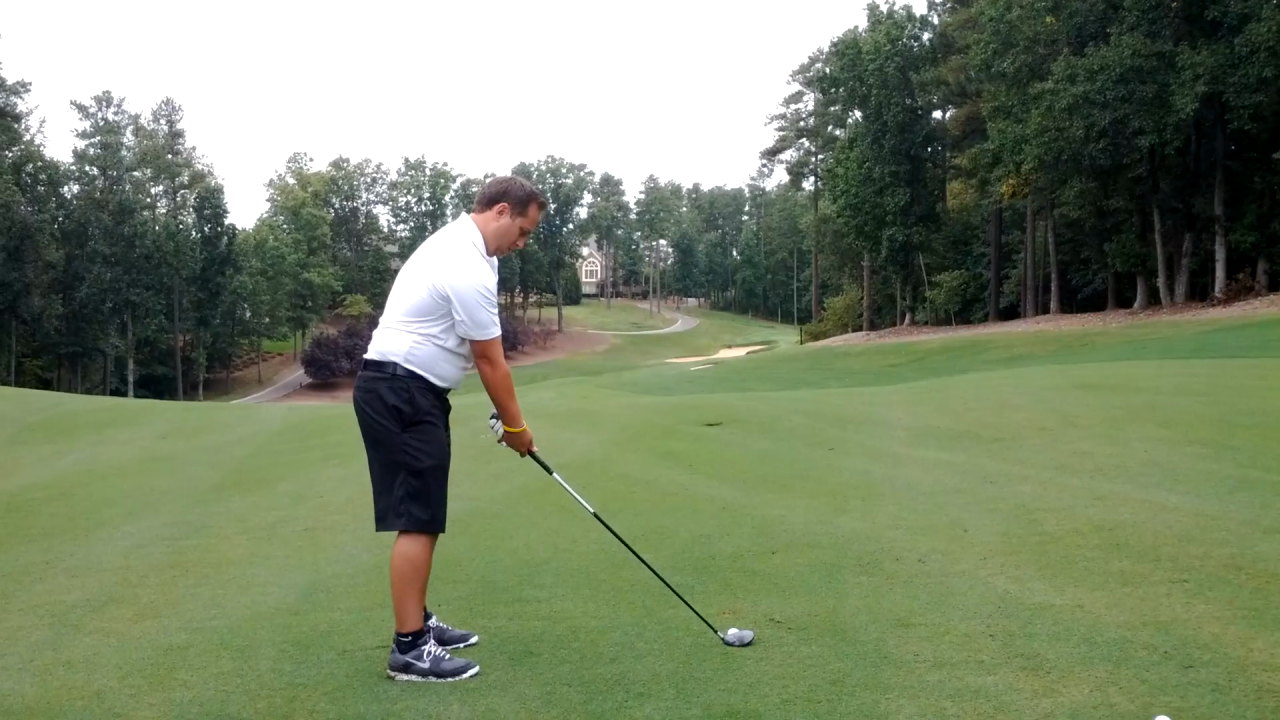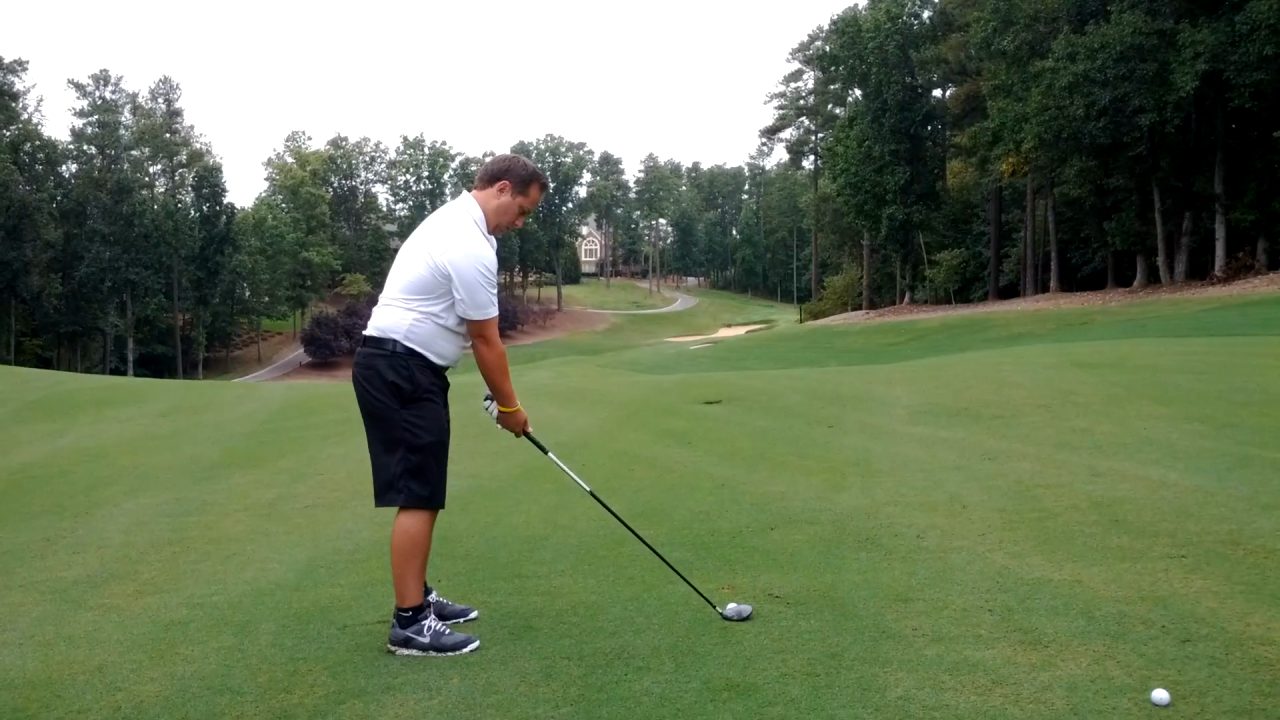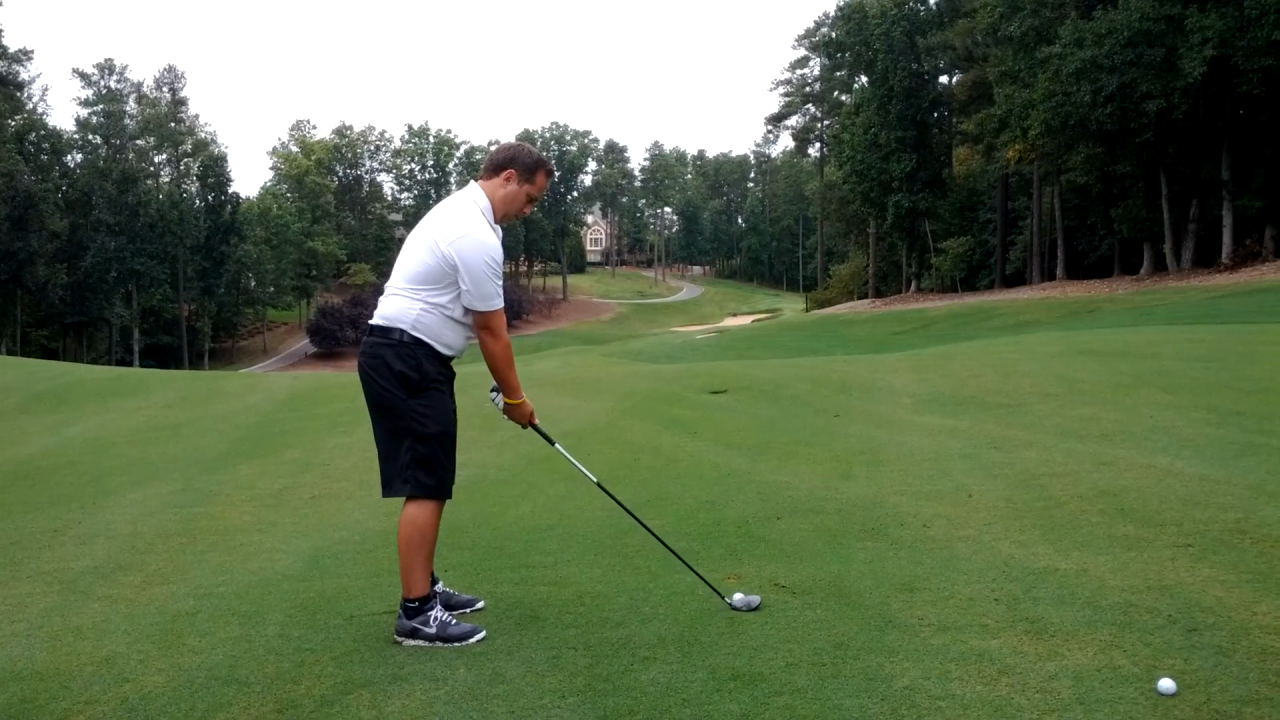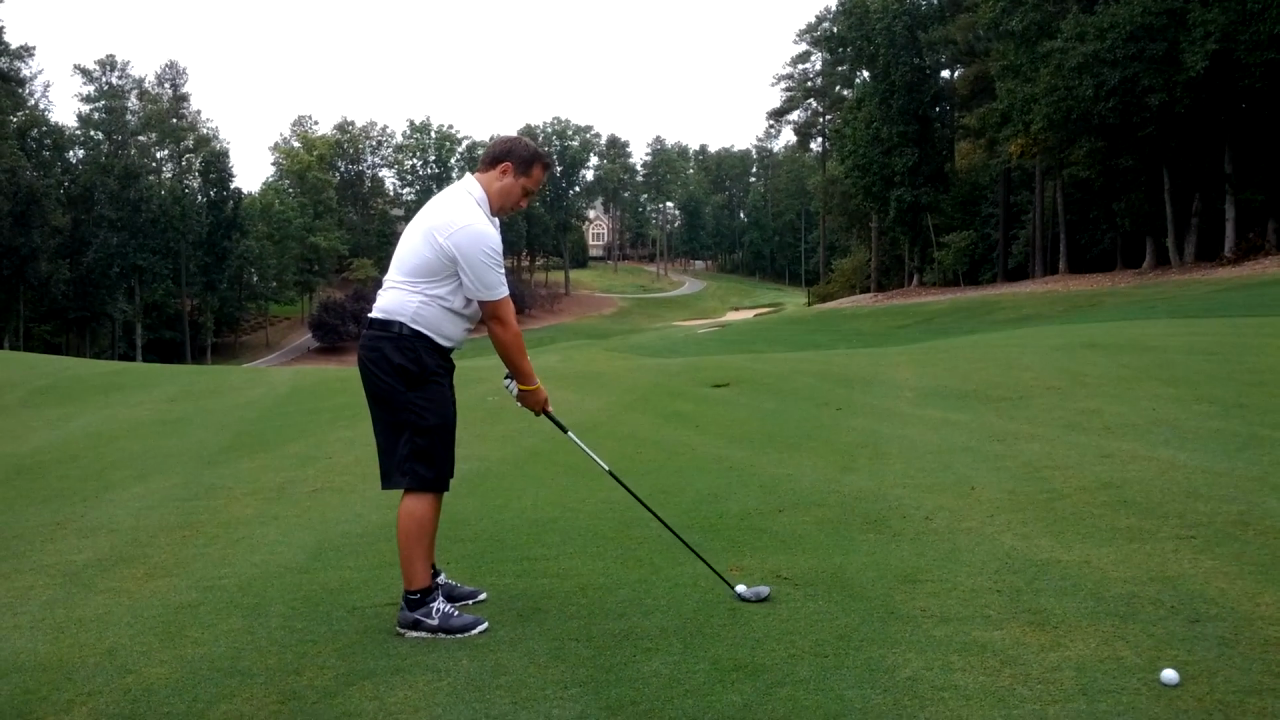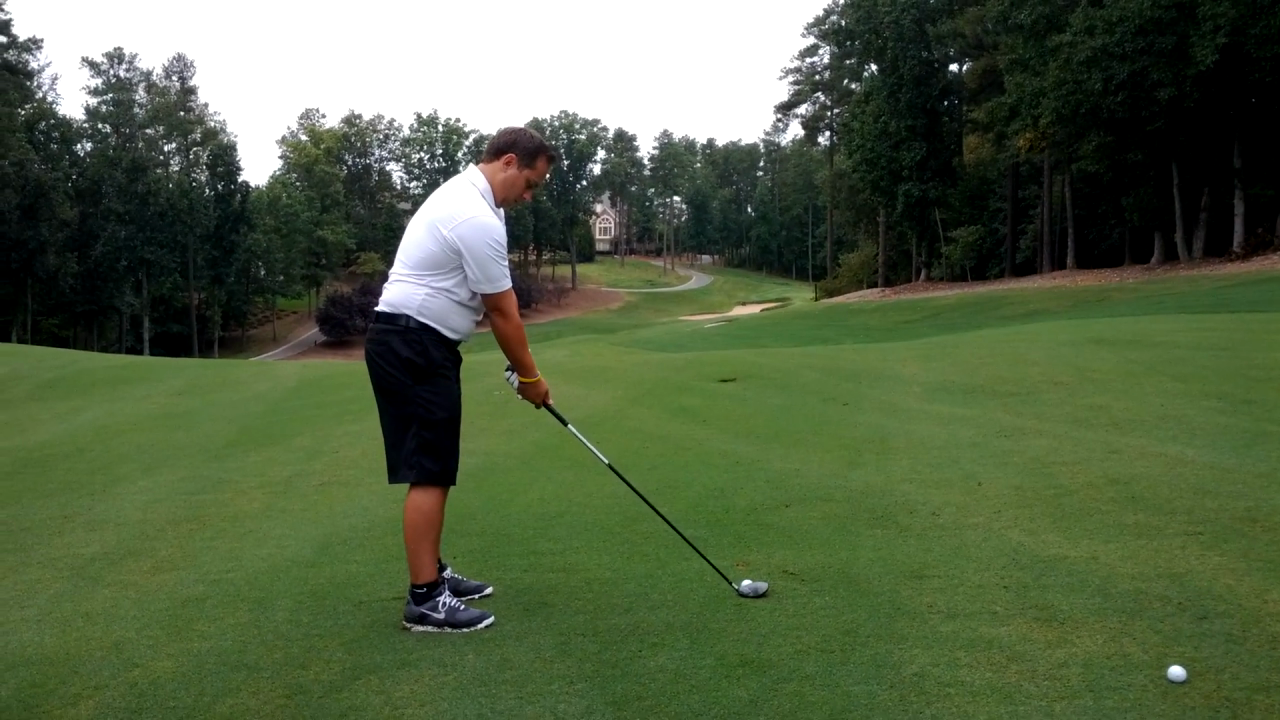
dt=0.5s
person 1, frame 1
left shoulder: (451, 241)
right shoulder: (469, 269)
right elbow: (490, 361)
right wrist: (516, 426)
left hip: (403, 388)
right hip: (401, 394)
left knee: (422, 514)
right knee: (417, 518)
left ankle: (417, 621)
right ankle: (409, 648)
person 1, frame 2
left shoulder: (452, 218)
right shoulder: (471, 248)
right elbow: (486, 341)
right wrist: (509, 406)
left hip: (399, 365)
right hip: (401, 371)
left knee: (422, 490)
right knee: (418, 494)
left ankle: (417, 597)
right ankle: (409, 623)
person 1, frame 3
left shoulder: (460, 208)
right shoulder: (477, 237)
right elbow: (492, 332)
right wrist: (515, 397)
left hip: (405, 354)
right hip: (405, 359)
left knee: (429, 480)
right knee: (425, 484)
left ankle: (424, 587)
right ankle: (416, 614)
person 1, frame 4
left shoulder: (459, 201)
right shoulder: (473, 228)
left elbow: (491, 309)
right elbow: (499, 319)
left wrist: (520, 370)
right wrist: (528, 384)
left hip: (406, 347)
right hip: (405, 351)
left knee: (429, 472)
right knee: (423, 475)
left ankle: (426, 579)
right ankle: (418, 605)
person 1, frame 5
left shoulder: (462, 192)
right shoulder: (478, 220)
left elbow: (493, 301)
right elbow: (502, 311)
left wrist: (520, 363)
right wrist: (529, 376)
left hip: (415, 341)
right hip: (413, 345)
left knee: (435, 466)
right knee: (429, 470)
left ankle: (433, 574)
right ankle: (424, 600)
